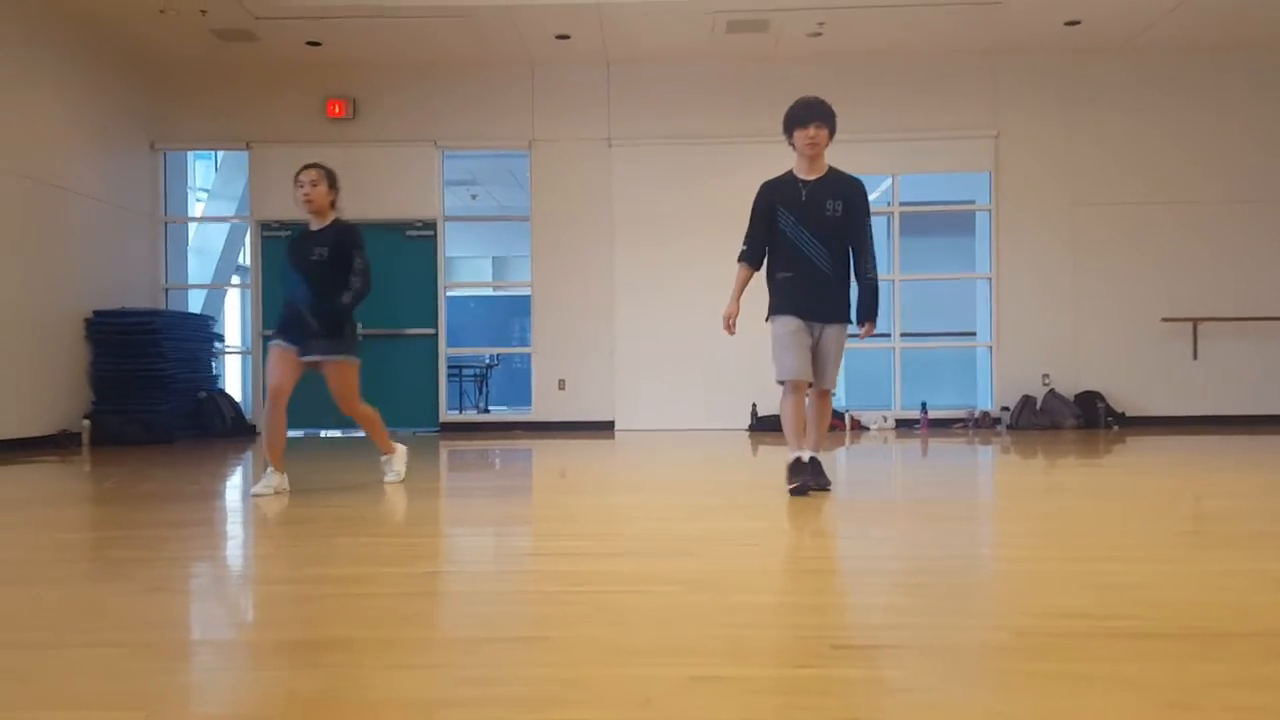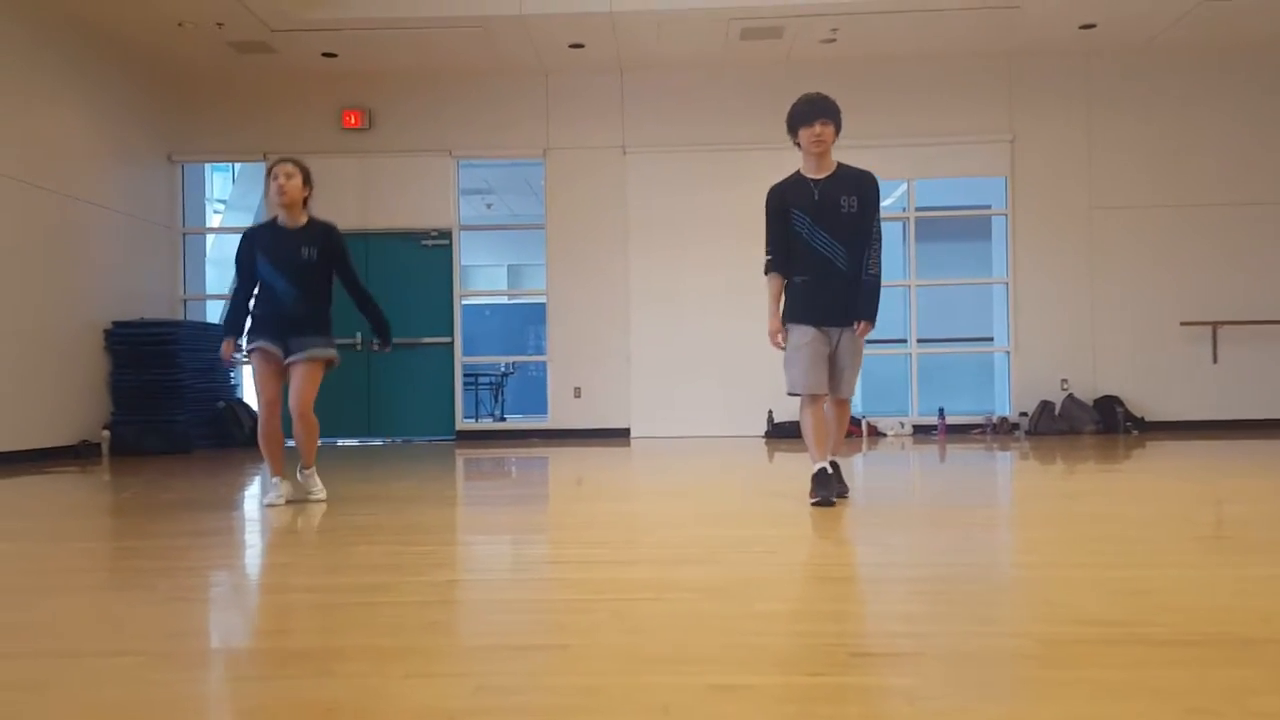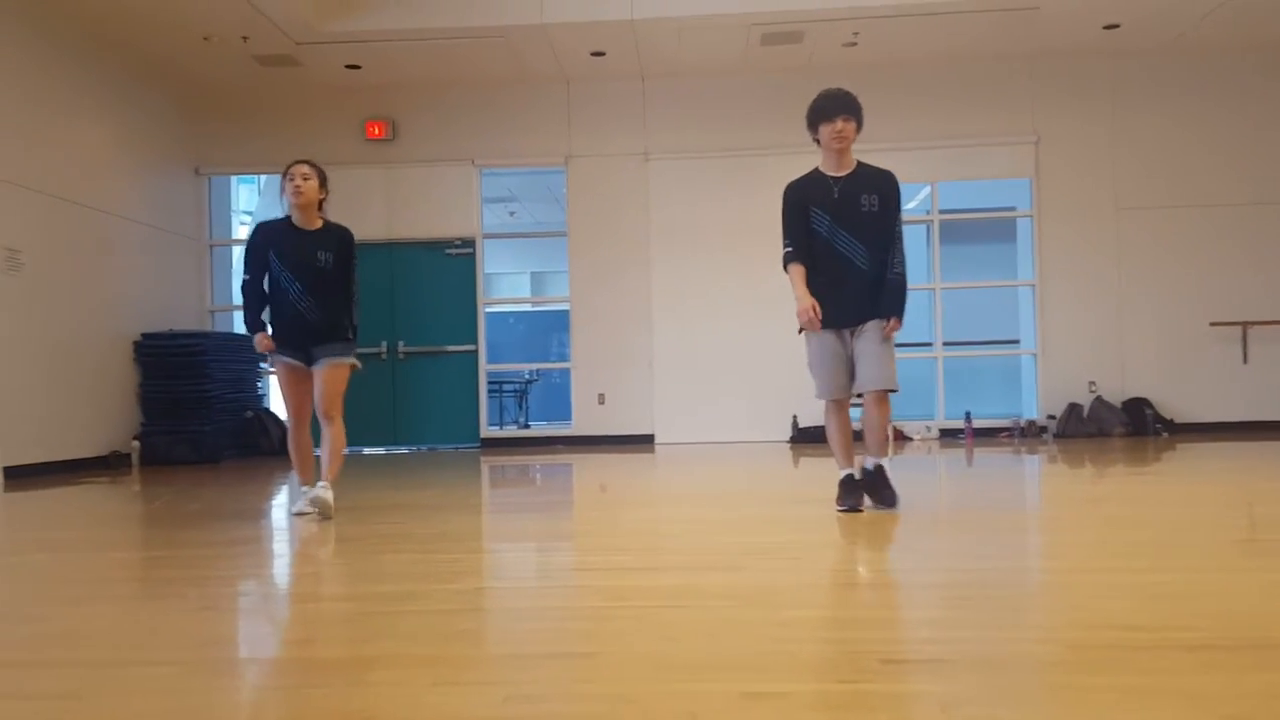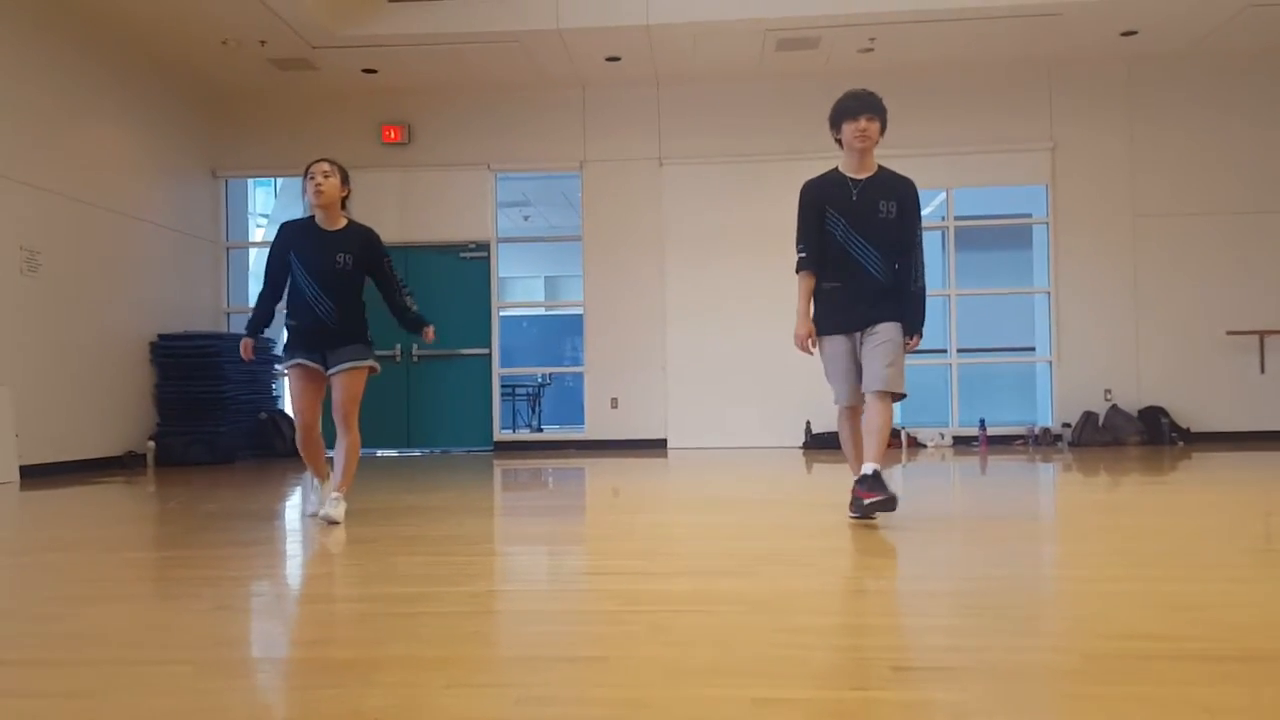
dt=0.4s
person 1, frame 1
left shoulder: (850, 189)
right shoulder: (772, 191)
left elbow: (863, 251)
right elbow: (753, 250)
left wrist: (869, 307)
right wrist: (735, 299)
left hip: (833, 307)
right hip: (787, 305)
left knee: (822, 388)
right knee: (794, 382)
left ankle: (813, 459)
right ankle: (797, 461)
person 1, frame 2
left shoulder: (862, 184)
right shoulder: (781, 194)
left elbow: (872, 250)
right elbow: (775, 260)
left wrist: (867, 308)
right wrist: (774, 314)
left hip: (848, 310)
right hip: (803, 313)
left knee: (841, 396)
right knee: (811, 393)
left ankle: (832, 463)
right ankle: (821, 472)
person 1, frame 3
left shoulder: (882, 183)
right shoulder: (799, 191)
left elbow: (893, 250)
right elbow: (794, 252)
left wrist: (894, 307)
right wrist: (802, 295)
left hip: (871, 310)
right hip: (824, 314)
left knee: (877, 391)
right knee: (835, 398)
left ankle: (875, 469)
right ankle: (848, 478)
person 1, frame 4
left shoulder: (901, 189)
right shoulder: (816, 191)
left elbow: (913, 260)
right elbow: (807, 259)
left wrist: (914, 320)
right wrist: (803, 315)
left hip: (885, 314)
right hip: (834, 317)
left knee: (879, 393)
right knee: (849, 403)
left ankle: (870, 478)
right ankle: (862, 480)
person 2, frame 1
left shoulder: (346, 235)
right shoulder: (295, 241)
left elbow: (360, 282)
left wrist: (334, 314)
right wrist: (292, 318)
left hip: (333, 333)
right hip: (290, 330)
left knee: (350, 405)
right knee: (274, 395)
left ankle: (392, 451)
right ankle: (275, 472)
person 2, frame 2
left shoulder: (326, 235)
right shoulder: (255, 237)
left elbow: (352, 283)
right elbow: (243, 288)
left wrist: (379, 323)
right wrist: (231, 332)
left hip: (312, 334)
right hip: (267, 333)
left knee: (300, 409)
right knee: (267, 409)
left ankle: (309, 472)
right ankle: (277, 479)
person 2, frame 3
left shoulder: (340, 237)
right shoulder: (266, 234)
left elbow: (348, 293)
right elbow: (251, 285)
left wrist: (352, 342)
right wrist: (258, 328)
left hip: (332, 339)
right hip: (287, 339)
left knee: (329, 411)
right knee: (298, 418)
left ankle: (326, 488)
right ankle: (306, 487)
person 2, frame 4
left shoulder: (364, 238)
right shoulder: (289, 234)
left elbow: (391, 285)
right elbow: (272, 286)
left wrist: (418, 324)
right wrist: (252, 331)
left hip: (349, 341)
right hip: (303, 342)
left knee: (345, 419)
right knee: (304, 422)
left ankle: (338, 497)
right ankle: (321, 481)
